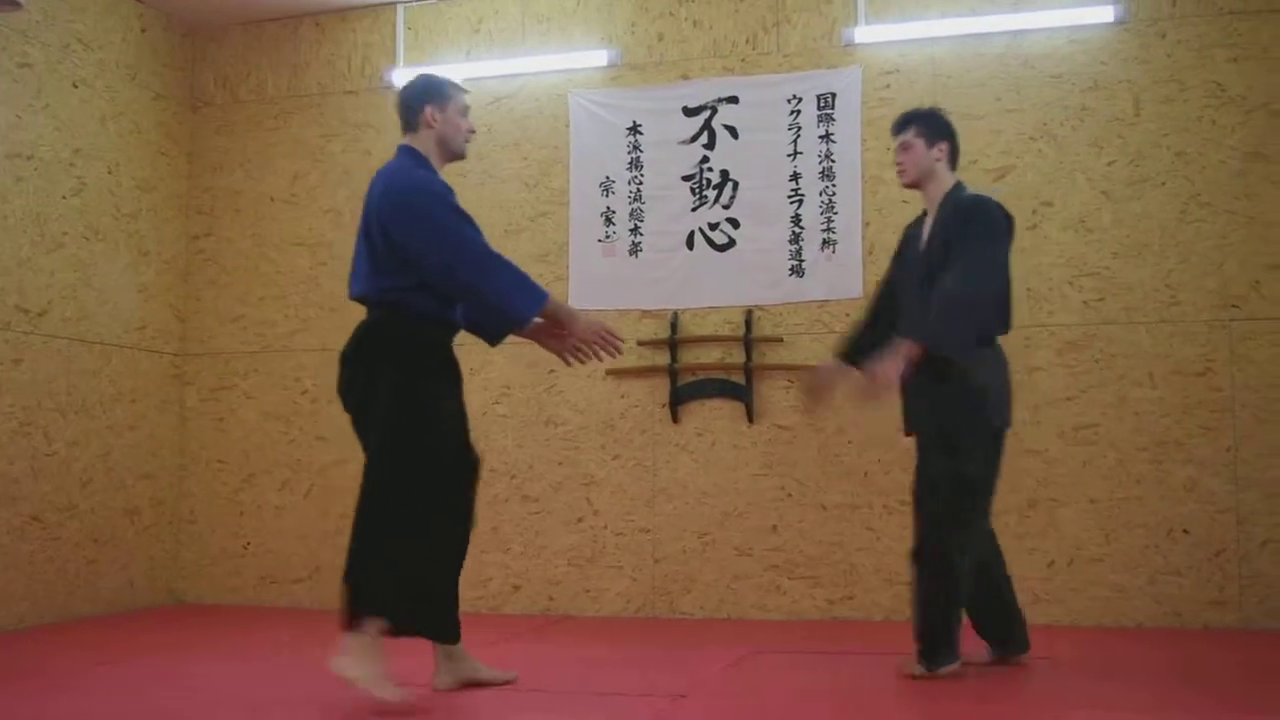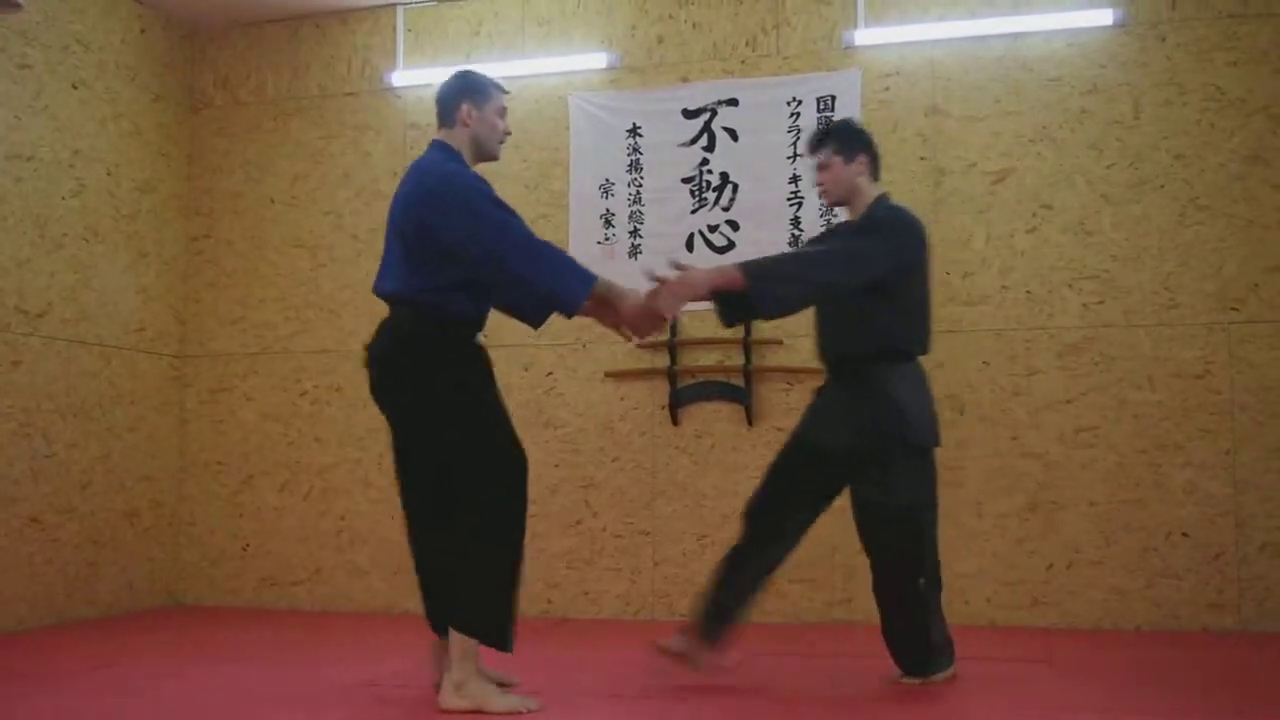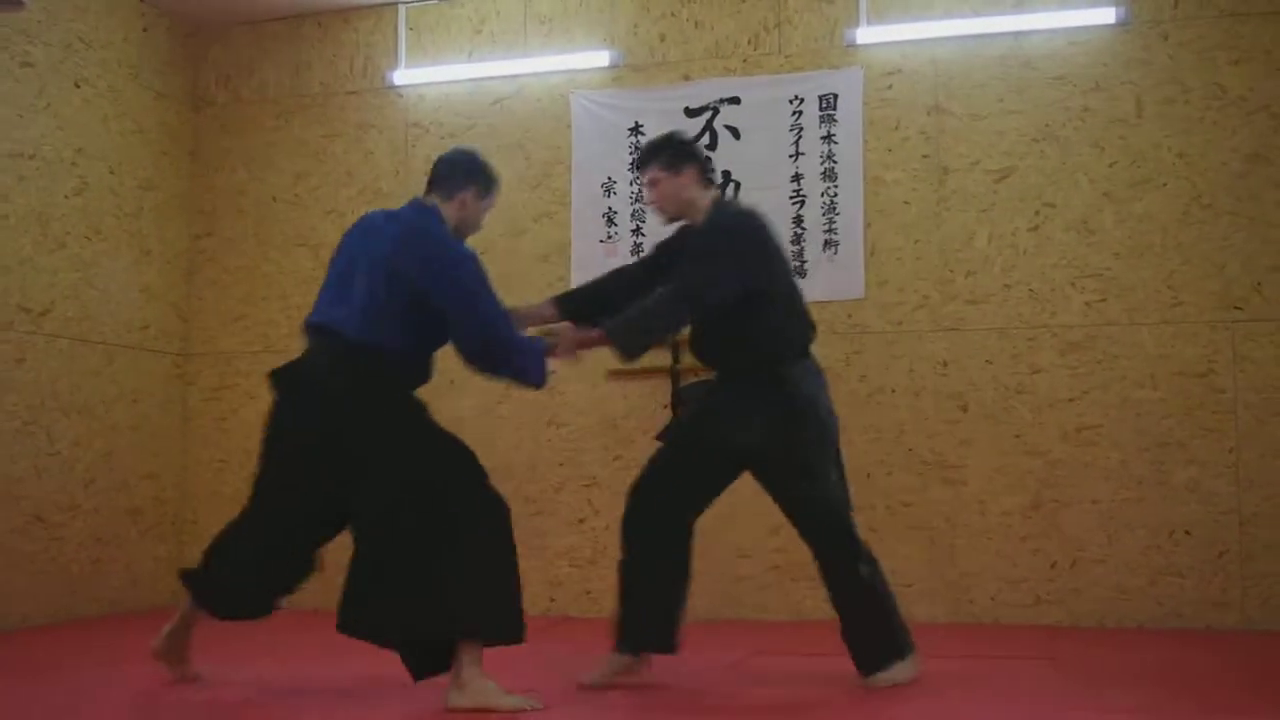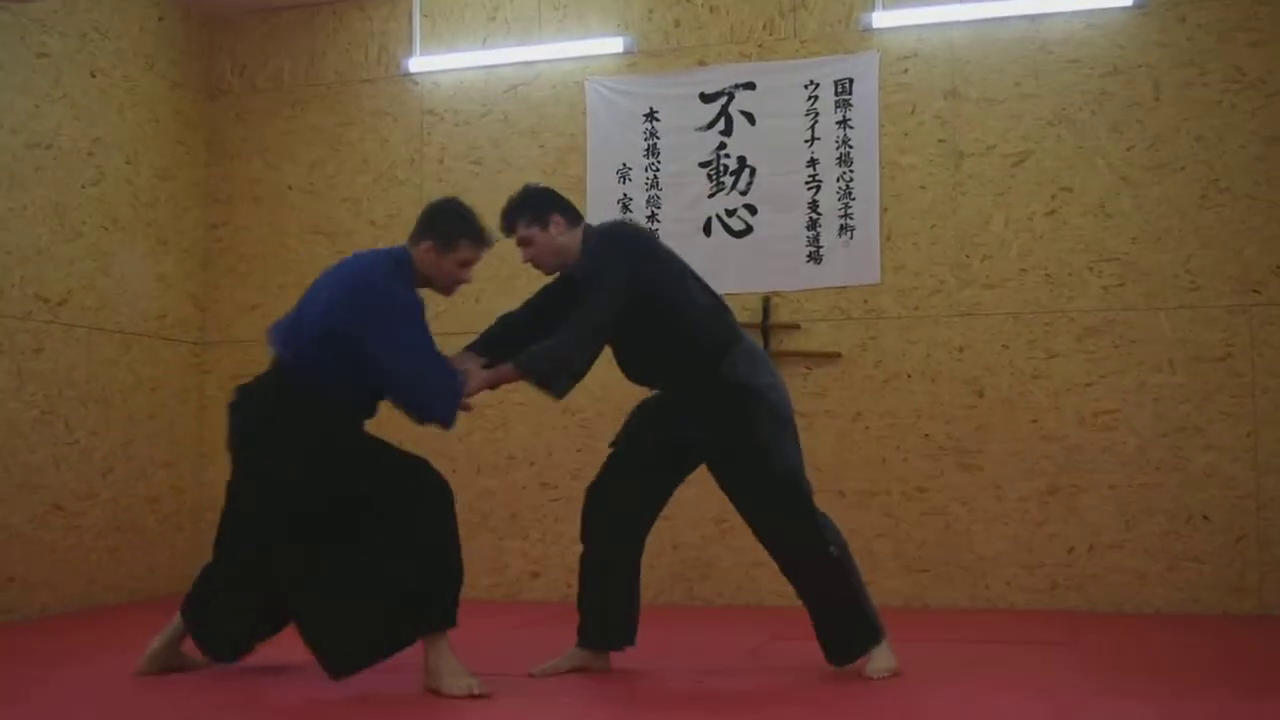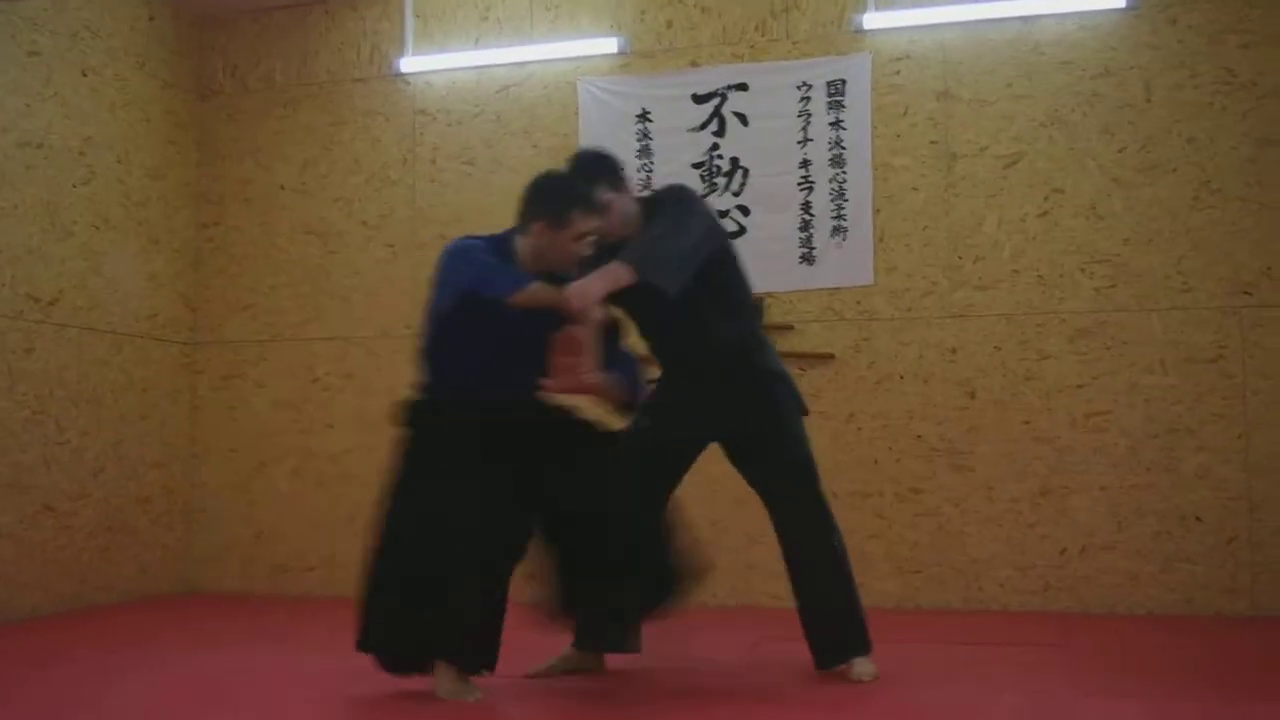
dt=0.4s
person 1, frame 1
left shoulder: (411, 186)
right shoulder: (410, 186)
left elbow: (459, 283)
right elbow: (476, 268)
left wrist: (534, 330)
right wrist: (563, 316)
left hip: (414, 359)
right hip: (397, 363)
left knee: (439, 503)
right knee: (415, 500)
left ankle: (448, 659)
right ankle: (361, 644)
person 1, frame 2
left shoulder: (440, 180)
right shoulder: (447, 181)
left elbow: (490, 271)
right elbow: (516, 252)
left wrist: (589, 305)
right wrist: (614, 297)
left hip: (428, 353)
right hip: (430, 357)
left knee: (451, 502)
right knee: (475, 500)
left ankle: (451, 657)
person 1, frame 3
left shoulder: (371, 229)
right shoulder: (446, 259)
right elbow: (494, 347)
right wrist: (539, 355)
left hip: (315, 384)
right hip: (361, 400)
left knee: (279, 521)
right knee: (466, 514)
left ankle: (178, 635)
right ankle: (469, 679)
person 1, frame 4
left shoulder: (371, 276)
right shoulder: (385, 295)
left elbow: (390, 372)
right elbow: (425, 394)
left wrist: (441, 379)
right wrist: (457, 382)
left hip: (275, 413)
right hip: (295, 422)
left knee: (260, 543)
right knee: (416, 501)
left ankle: (169, 647)
right ankle: (437, 658)
person 1, frame 5
left shoulder: (566, 287)
right shoulder: (470, 259)
left elbow: (623, 378)
right elbow: (483, 289)
left wrist: (602, 381)
right wrist: (566, 302)
left hip: (518, 419)
right hip: (452, 426)
right ankle: (449, 663)
person 2, frame 1
left shoulder: (981, 216)
right shoulder: (917, 231)
left elbow: (963, 295)
right elbow: (889, 305)
left wrist: (899, 356)
right wrist: (842, 363)
left hip: (965, 384)
right hip: (928, 386)
left knee: (946, 520)
right knee: (959, 520)
left ankle: (937, 651)
right ankle: (1006, 637)
person 2, frame 2
left shoulder: (896, 231)
right shoulder: (840, 237)
left elbow: (812, 272)
right elbow: (801, 275)
left wrist: (714, 278)
right wrist: (705, 289)
left hip: (888, 403)
right hip: (841, 397)
left knee: (898, 537)
right knee: (771, 515)
left ankle: (928, 658)
right ankle: (706, 633)
person 2, frame 3
left shoulder: (739, 231)
right shoulder: (689, 242)
left elbow: (678, 302)
right elbow: (630, 282)
left wrist: (585, 338)
right wrist: (541, 312)
left hip: (786, 396)
right hip: (732, 395)
left knee: (826, 526)
right knee: (655, 507)
left ankle: (889, 652)
right ankle: (636, 646)
person 2, frame 4
left shoulder: (619, 247)
right shoulder: (580, 276)
left elbow: (580, 338)
right elbow: (528, 323)
left wrist: (492, 376)
right wrist: (467, 362)
left hip: (735, 389)
right hip: (680, 397)
left knee: (787, 514)
right knee: (610, 508)
left ankle: (865, 641)
right ankle: (595, 644)
person 2, frame 5
left shoulder: (678, 209)
right shoulder: (603, 254)
left elbow: (663, 254)
left wrist: (602, 282)
left hip: (748, 380)
right hip: (682, 387)
left knee: (801, 509)
left ankle: (847, 647)
right ankle: (590, 646)
